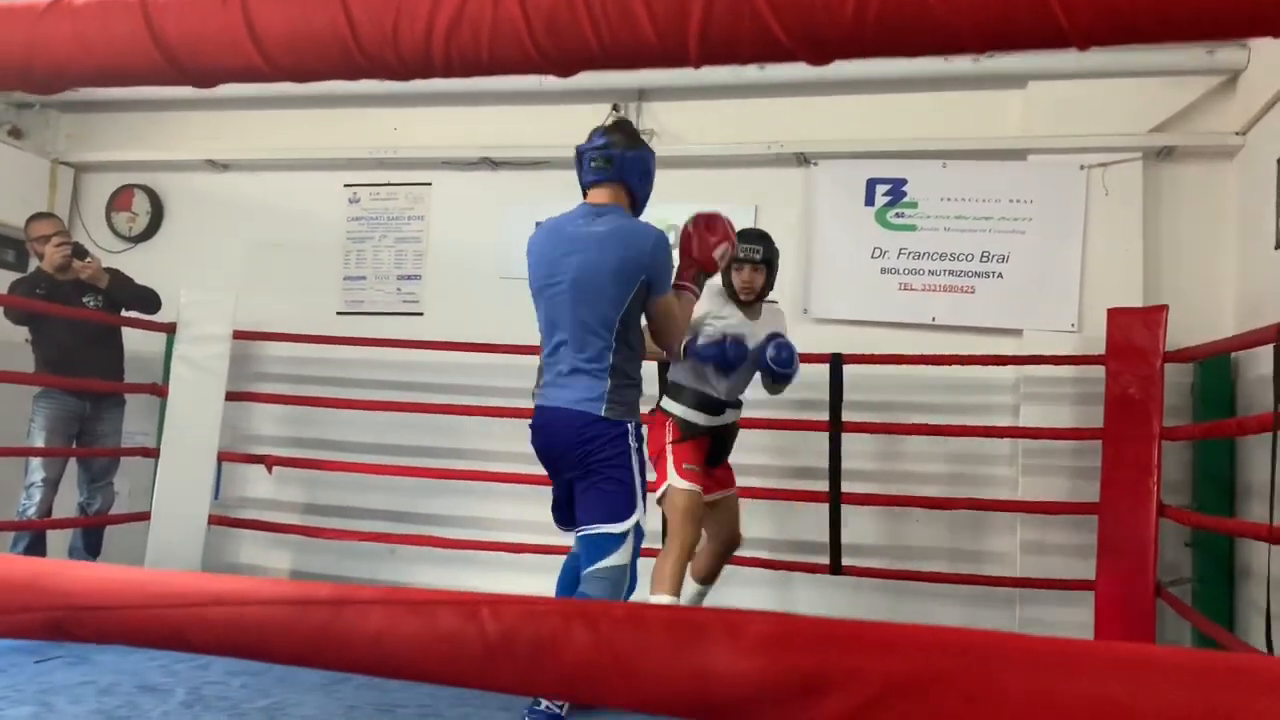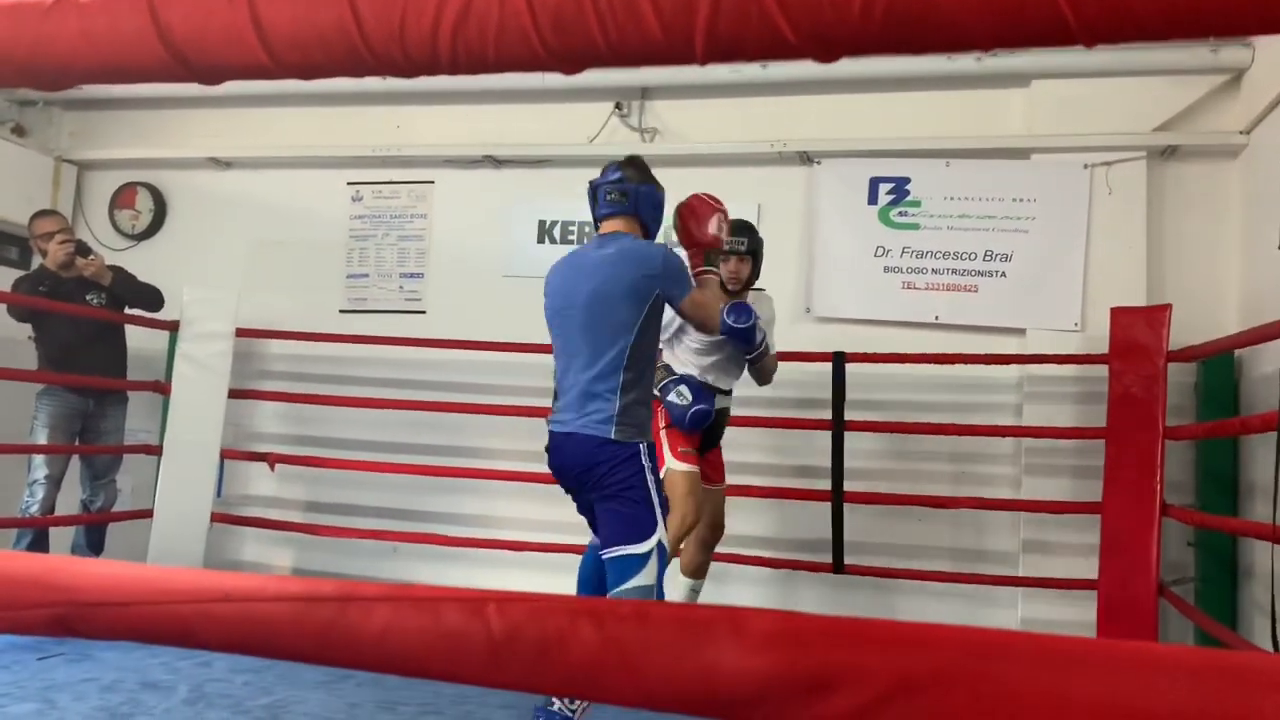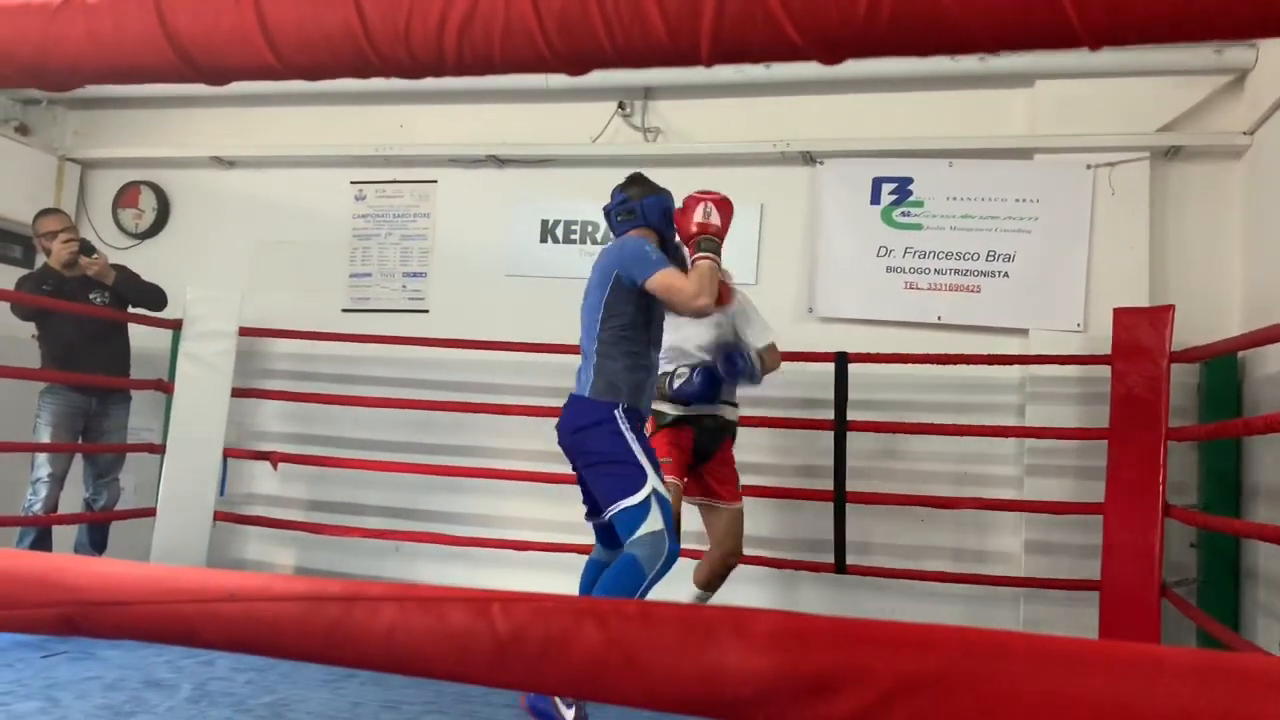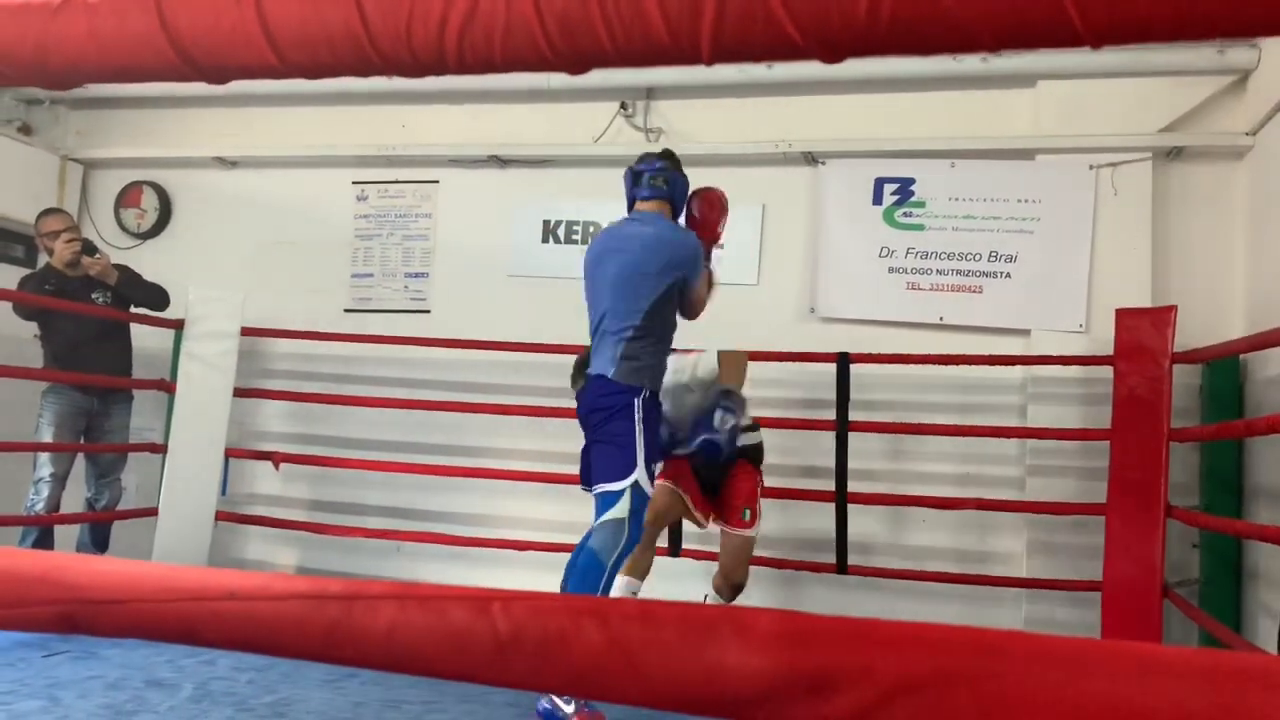
dt=0.2s
person 1, frame 1
left shoulder: (543, 239)
right shoulder: (645, 241)
right elbow: (670, 336)
right wrist: (696, 277)
left hip: (549, 419)
right hip: (603, 424)
left knee: (589, 545)
right knee: (611, 573)
person 1, frame 2
left shoulder: (559, 272)
right shoulder: (653, 260)
right elbow: (711, 319)
right wrist: (703, 259)
left hip: (564, 442)
right hip: (614, 447)
left knee: (611, 543)
right knee: (634, 594)
person 1, frame 3
left shoulder: (618, 265)
right shoulder: (640, 249)
right elbow: (698, 301)
right wrist: (708, 246)
left hip: (589, 416)
right hip: (606, 416)
left knee: (617, 544)
right knee: (654, 544)
person 1, frame 4
left shoulder: (600, 244)
right shoulder: (682, 244)
right elbow: (694, 308)
right wrist: (706, 242)
left hip: (596, 393)
right hip: (625, 395)
left knee: (611, 523)
right knee: (618, 530)
person 2, frame 1
left shoulder: (106, 277)
right shoulder: (29, 287)
left elbow: (151, 303)
left wrist: (104, 282)
right wrist: (46, 270)
left hip: (106, 402)
right hip: (56, 399)
left knee: (98, 494)
right knee: (39, 488)
left ankle: (83, 566)
person 2, frame 2
left shoulder: (109, 275)
right shoulder: (32, 284)
left elbow: (154, 300)
right elbow: (17, 312)
left wrist: (107, 279)
right wrist: (49, 268)
left hip: (109, 399)
right hip: (58, 396)
left knee: (101, 492)
right knee: (42, 486)
person 2, frame 3
left shoulder: (113, 274)
right shoulder: (36, 283)
left elbow: (158, 299)
right elbow: (21, 310)
left wrist: (111, 278)
right wrist: (53, 266)
left hip: (112, 398)
right hip: (61, 395)
left knee: (104, 490)
right knee: (45, 484)
left ankle: (89, 562)
person 2, frame 4
left shoulder: (116, 274)
right shoulder: (40, 282)
left elbow: (160, 300)
right elbow: (23, 310)
left wrist: (113, 278)
right wrist: (56, 266)
left hip: (114, 398)
right hip: (64, 394)
left knee: (106, 490)
right knee: (47, 484)
person 3, frame 1
left shoulder: (771, 318)
right shoulder: (705, 304)
left elbow: (774, 386)
left wrist: (779, 369)
right wrist: (694, 349)
left hip: (716, 434)
right hip: (678, 426)
left knee: (727, 538)
right knee: (684, 532)
left ankle: (689, 611)
person 3, frame 2
left shoulder: (761, 305)
left elbow: (765, 376)
left wrist: (755, 344)
right wrist: (665, 379)
left hip: (708, 421)
right hip: (672, 413)
left knee: (710, 528)
right knee: (687, 512)
person 3, frame 3
left shoulder: (733, 303)
left elbow: (771, 358)
left wrist: (749, 366)
right wrist: (672, 382)
left hip: (714, 432)
right hip: (669, 425)
left knee: (728, 551)
person 3, frame 4
left shoulder: (671, 372)
left elbow: (734, 359)
left wrist: (727, 406)
left hip: (737, 459)
right hip: (688, 459)
left knee: (734, 575)
right knee: (649, 520)
